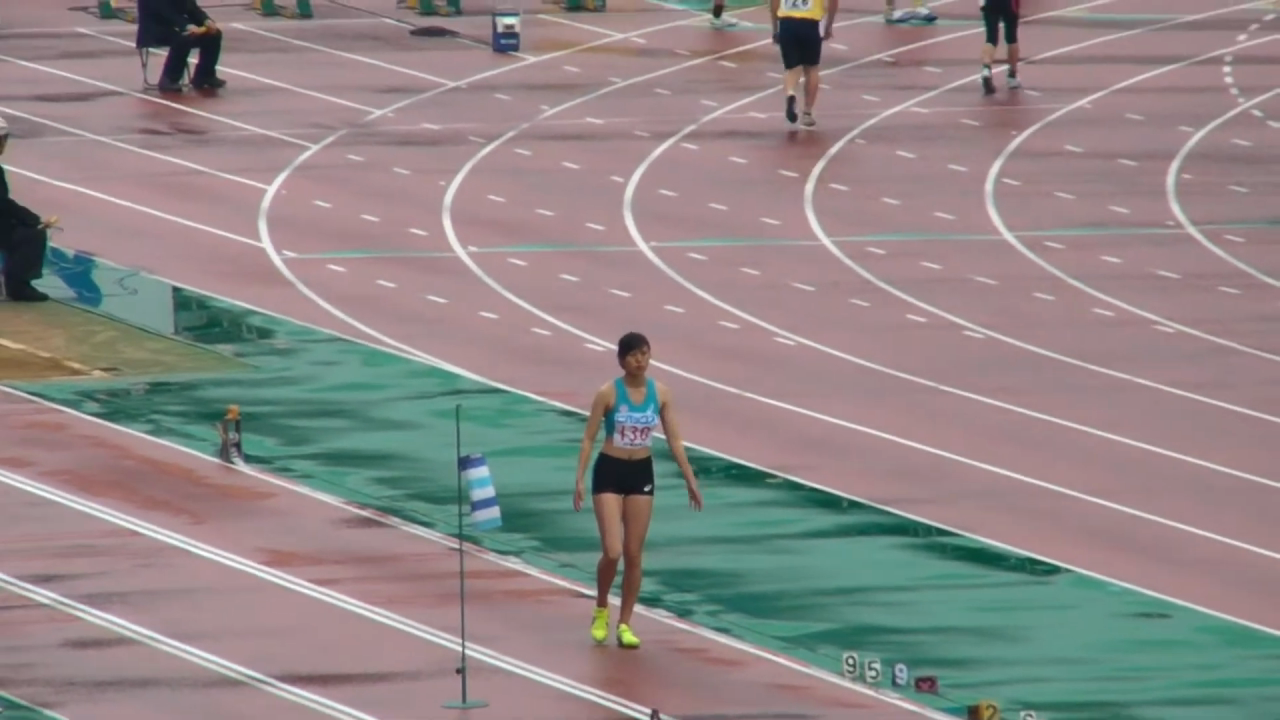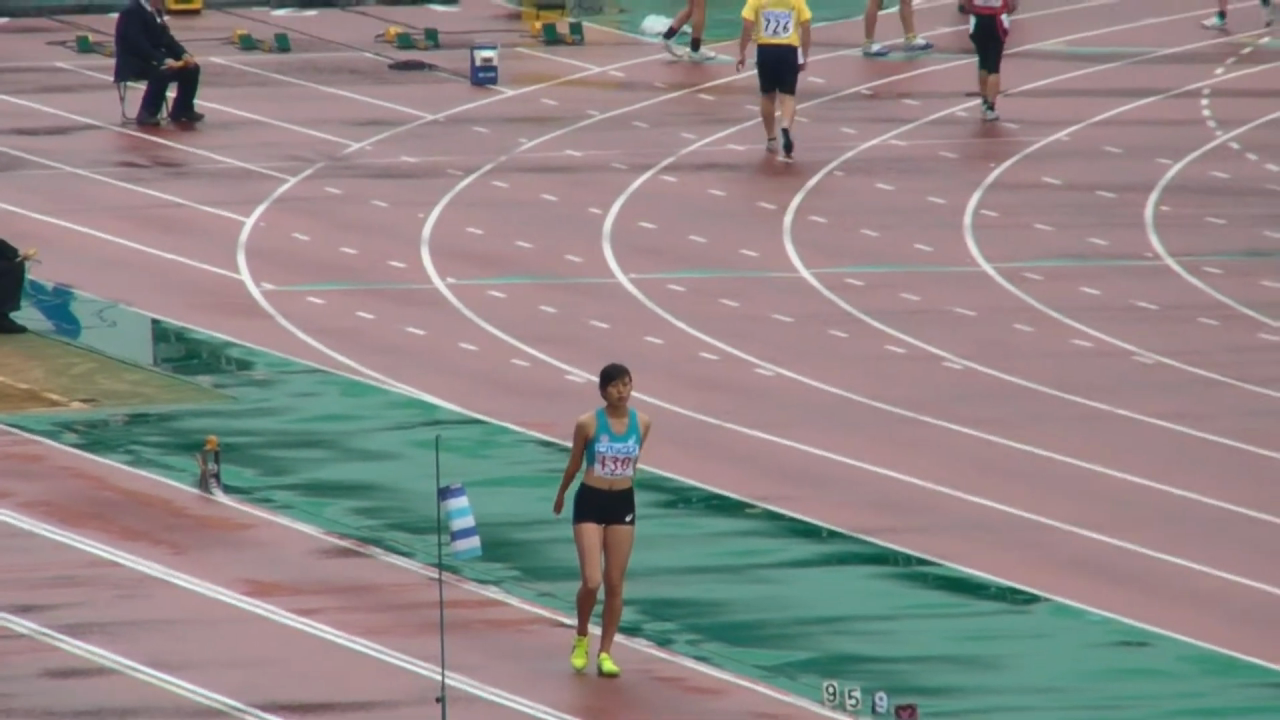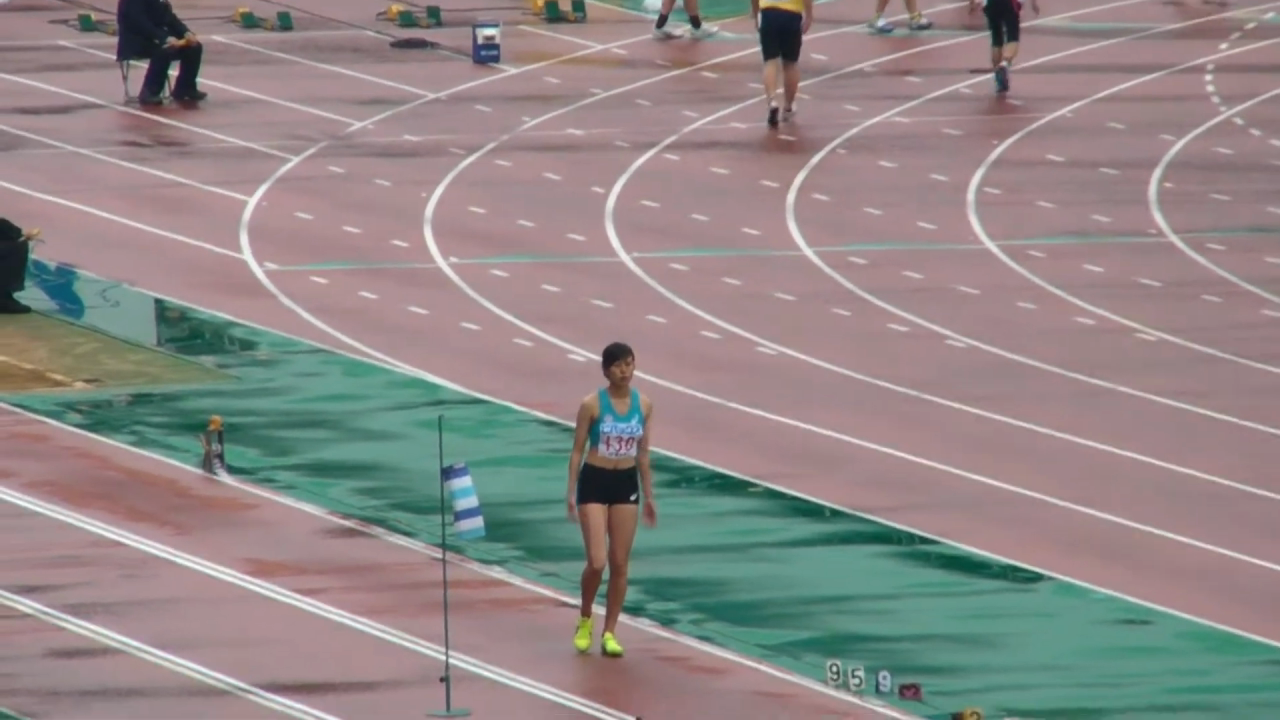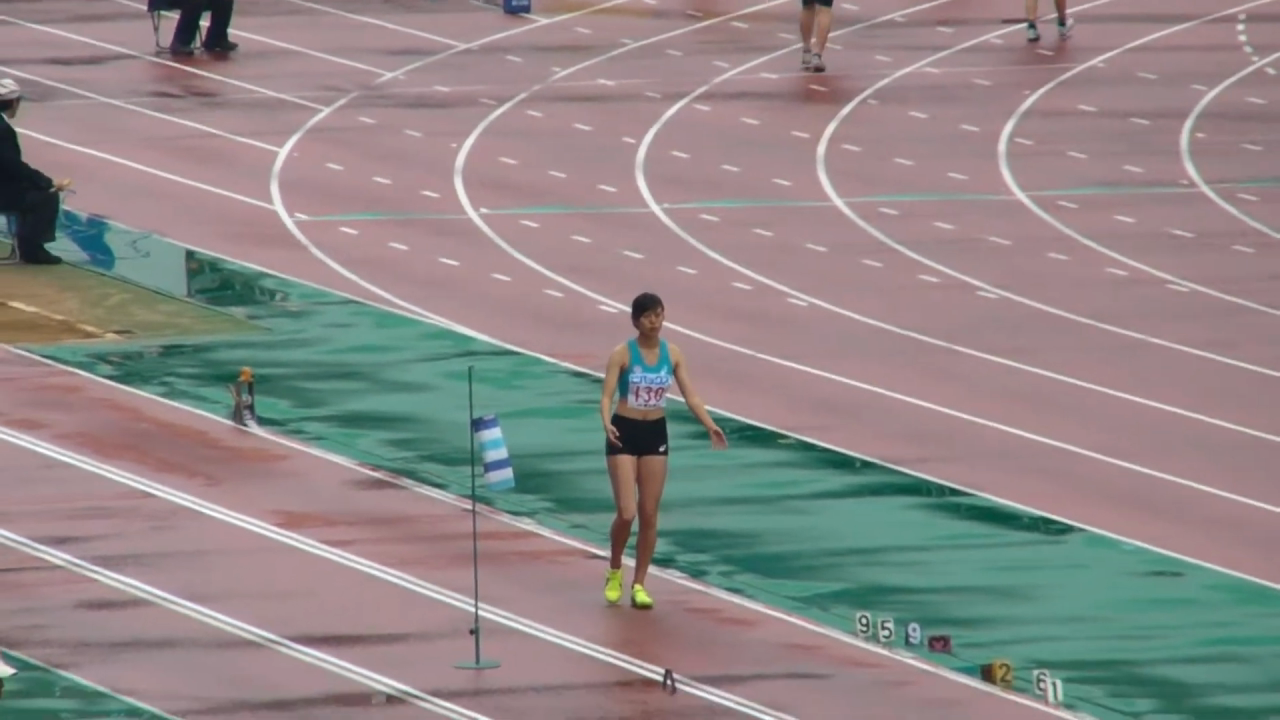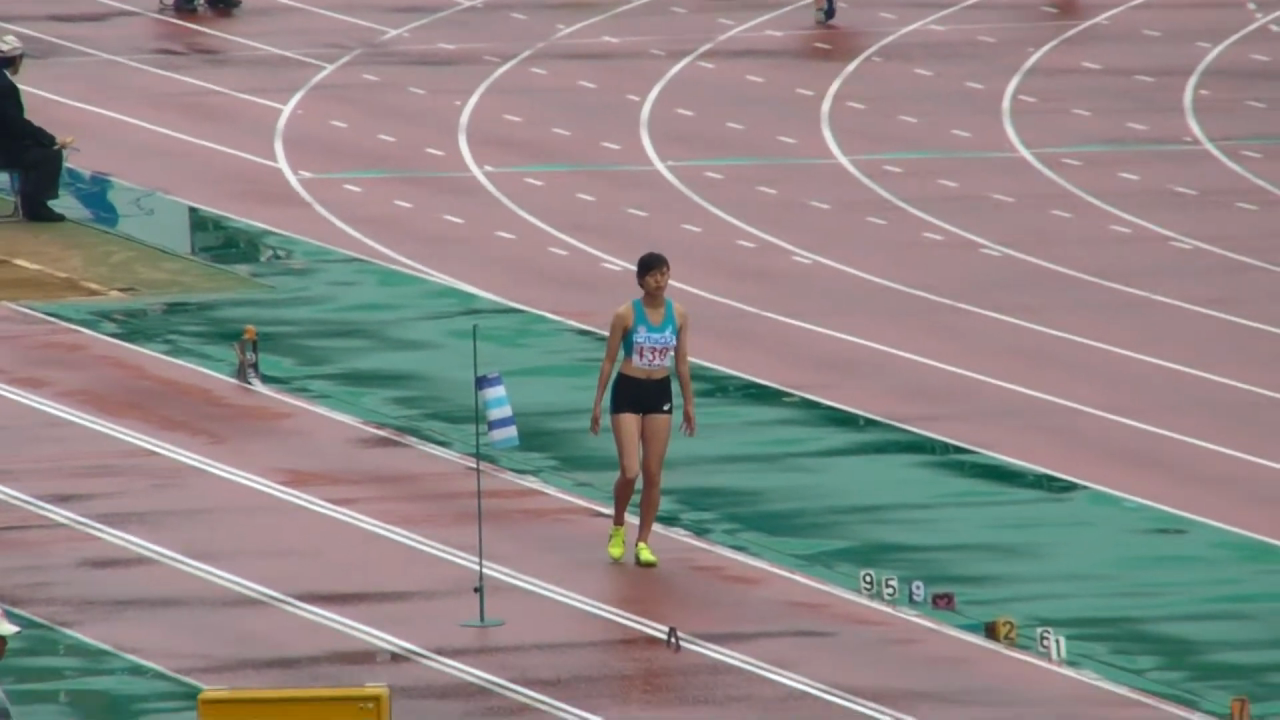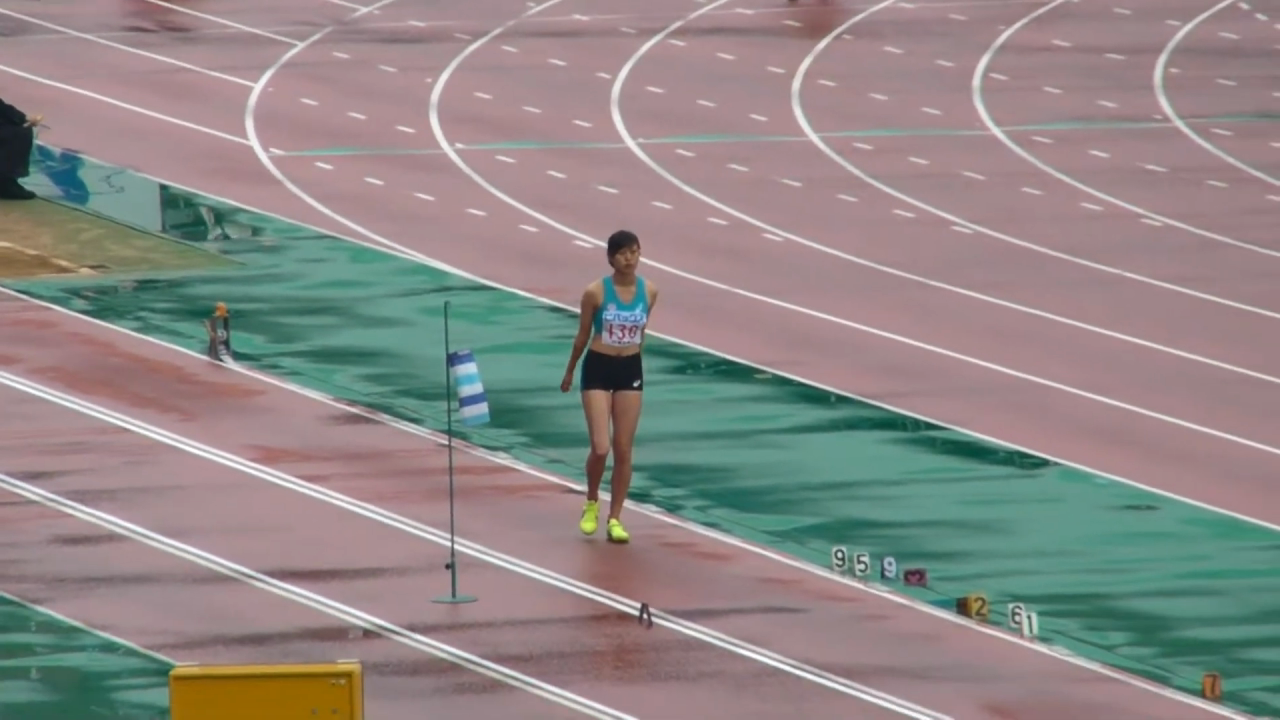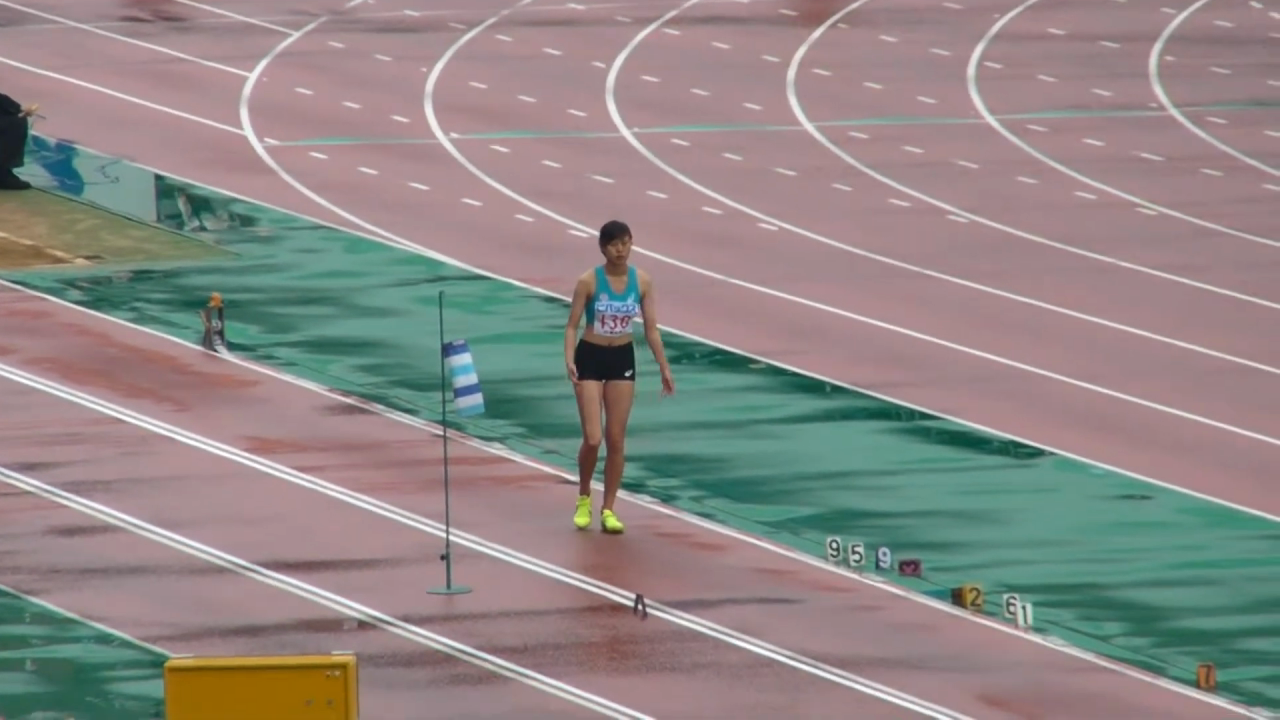
dt=0.3s
person 1, frame 1
left shoulder: (661, 393)
right shoulder: (608, 393)
left elbow: (673, 439)
right elbow: (589, 437)
left wrist: (690, 479)
right wrist: (580, 478)
left hip: (642, 472)
right hip: (610, 471)
left knee: (634, 554)
right knee: (612, 552)
left ankle: (624, 623)
right ankle: (600, 612)
person 1, frame 2
left shoulder: (642, 423)
right shoulder: (587, 423)
right elbow: (574, 463)
right wrist: (560, 495)
left hip: (623, 503)
right hip: (589, 501)
left knee: (615, 583)
right knee: (591, 581)
left ankle: (605, 652)
right ankle: (580, 639)
person 1, frame 3
left shoulder: (643, 404)
right shoulder: (591, 404)
left elbow: (643, 452)
right elbow: (578, 450)
left wrist: (649, 495)
right wrist: (571, 493)
left hip: (626, 483)
right hip: (594, 481)
left knee: (620, 563)
right knee: (596, 562)
left ankle: (609, 632)
right ankle: (585, 620)
person 1, frame 4
left shoulder: (672, 353)
right shoulder: (621, 354)
left elbow: (689, 395)
right elbow: (607, 395)
left wrist: (711, 426)
right wrist: (607, 423)
left hip: (656, 433)
right hip: (625, 432)
left knee: (649, 514)
right knee: (626, 513)
left ankle: (639, 583)
right ankle: (614, 572)
person 1, frame 5
left shoulder: (678, 314)
right shoulder: (625, 314)
left elbow: (681, 361)
right elbow: (609, 360)
left wrist: (689, 403)
right wrist: (597, 403)
left hip: (660, 393)
right hip: (628, 391)
left knee: (653, 473)
right knee: (630, 472)
left ankle: (642, 542)
right ankle: (617, 528)
person 1, frame 6
left shoulder: (649, 291)
right shoulder: (595, 292)
right elbow: (582, 335)
right wrist: (568, 373)
left hip: (630, 370)
right hip: (597, 368)
left knee: (624, 449)
right knee: (600, 447)
left ankle: (615, 518)
right ankle: (591, 503)
person 1, frame 7
left shoulder: (642, 281)
right shoulder: (588, 281)
left elbow: (651, 328)
right elbow: (572, 325)
left wrist: (664, 368)
right wrist: (569, 360)
left hip: (623, 358)
right hip: (590, 357)
left knee: (616, 439)
right knee: (592, 438)
left ankle: (608, 508)
right ankle: (584, 498)
